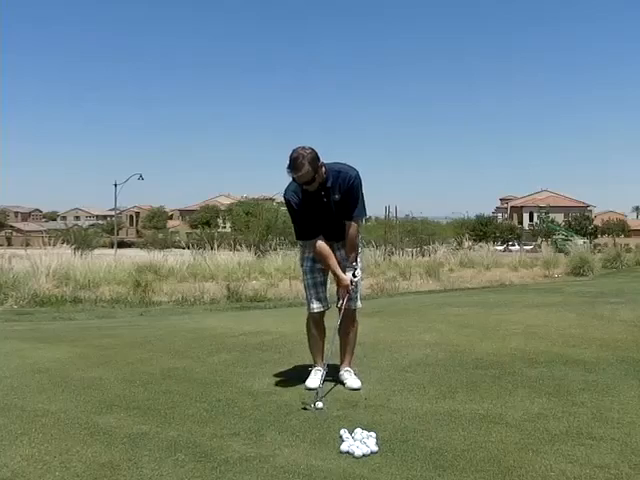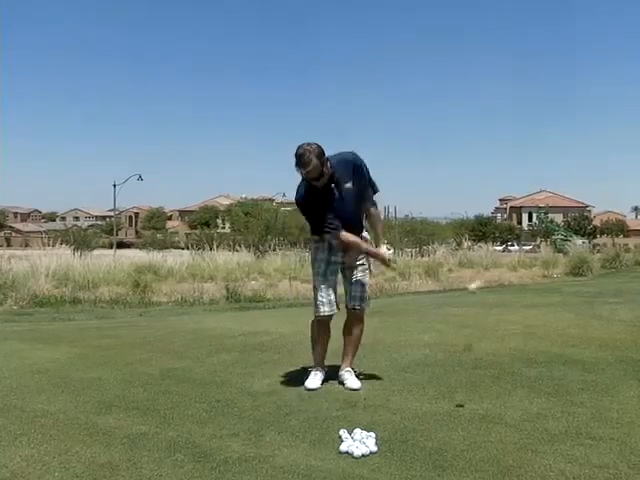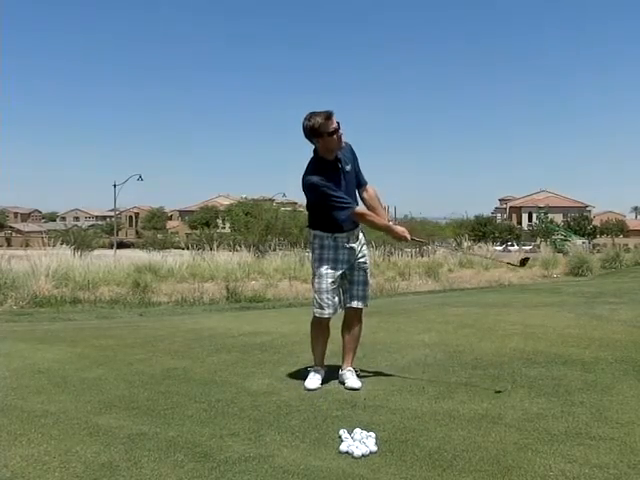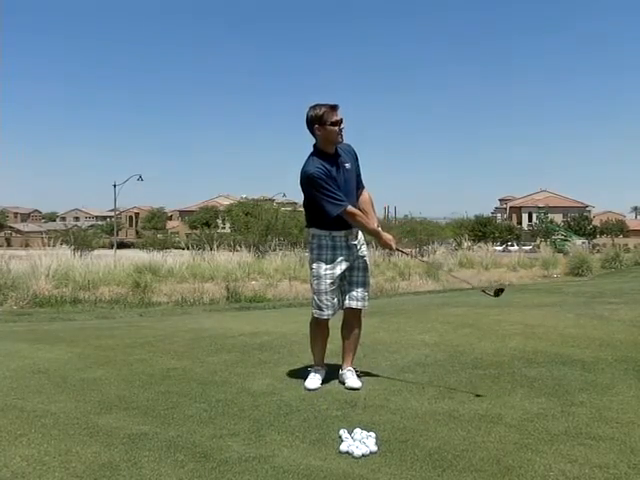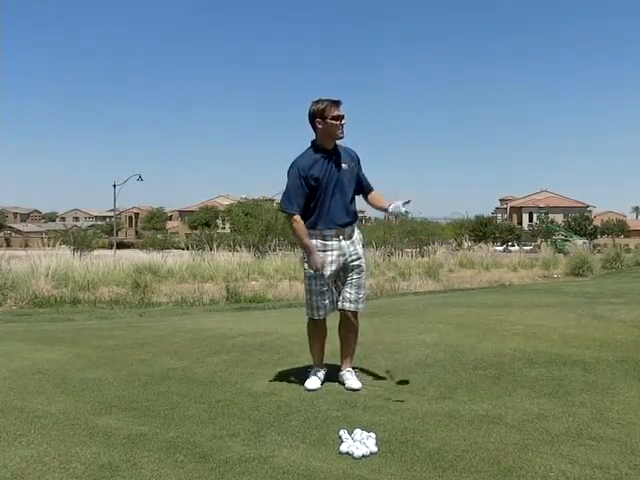
dt=1s
person 1, frame 1
left shoulder: (348, 176)
right shoulder: (293, 195)
left elbow: (352, 225)
right elbow: (315, 240)
left wrist: (351, 265)
right wrist: (339, 274)
left hip: (347, 245)
right hip: (313, 249)
left knee: (350, 308)
right knee: (316, 311)
left ankle: (346, 368)
right ankle: (318, 366)
person 1, frame 2
left shoulder: (351, 162)
right shoulder: (305, 196)
left elbow: (369, 204)
right elbow: (338, 235)
left wrist: (378, 245)
right wrist: (375, 254)
left hip: (359, 243)
right hip: (326, 246)
left knee: (357, 310)
right knee: (324, 312)
left ankle: (347, 368)
right ankle: (317, 368)
person 1, frame 3
left shoulder: (347, 151)
right shoulder: (314, 179)
left elbow: (365, 189)
right elbow: (356, 213)
left wrist: (388, 224)
right wrist: (391, 229)
left hip: (355, 239)
right hip: (328, 243)
left knee: (355, 309)
right knee: (323, 311)
left ankle: (347, 368)
right ankle: (317, 368)
person 1, frame 4
left shoulder: (348, 152)
right shoulder: (313, 171)
left elbow: (361, 193)
right elbow: (347, 211)
left wrist: (376, 227)
right wrist: (379, 235)
left hip: (355, 238)
right hip: (326, 242)
left knee: (354, 308)
right knee: (322, 311)
left ankle: (347, 368)
right ankle: (317, 367)
person 1, frame 5
left shoulder: (350, 156)
right shoulder: (302, 165)
left elbow: (367, 192)
right elbow: (293, 214)
left wrist: (389, 206)
right wrist: (310, 252)
left hip: (351, 240)
right hip: (320, 244)
left knee: (351, 310)
right knee: (317, 313)
left ankle: (347, 368)
right ankle: (317, 368)
